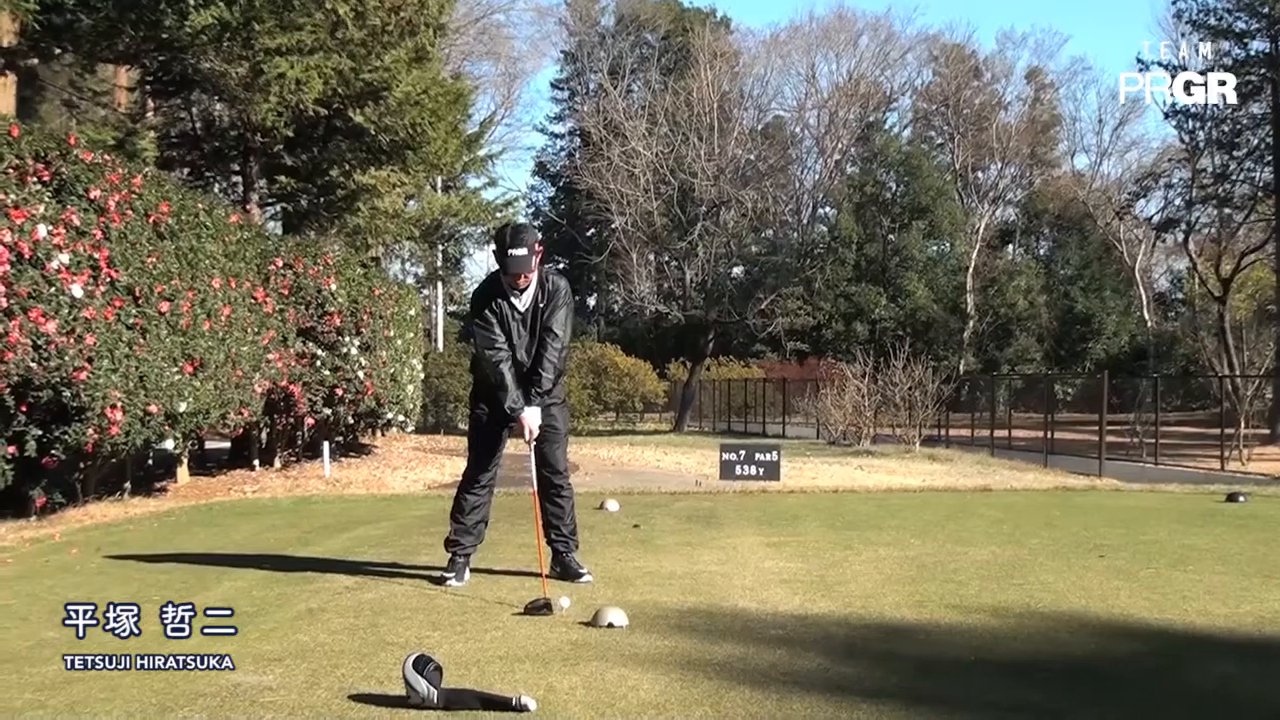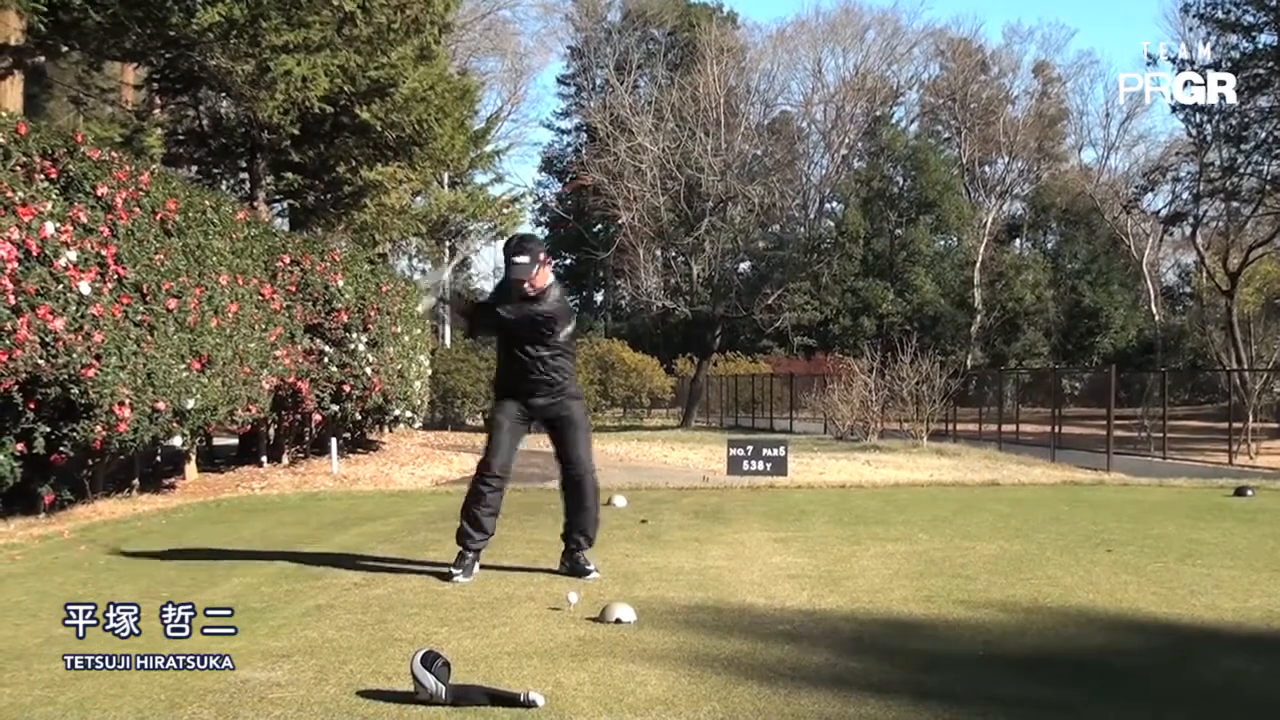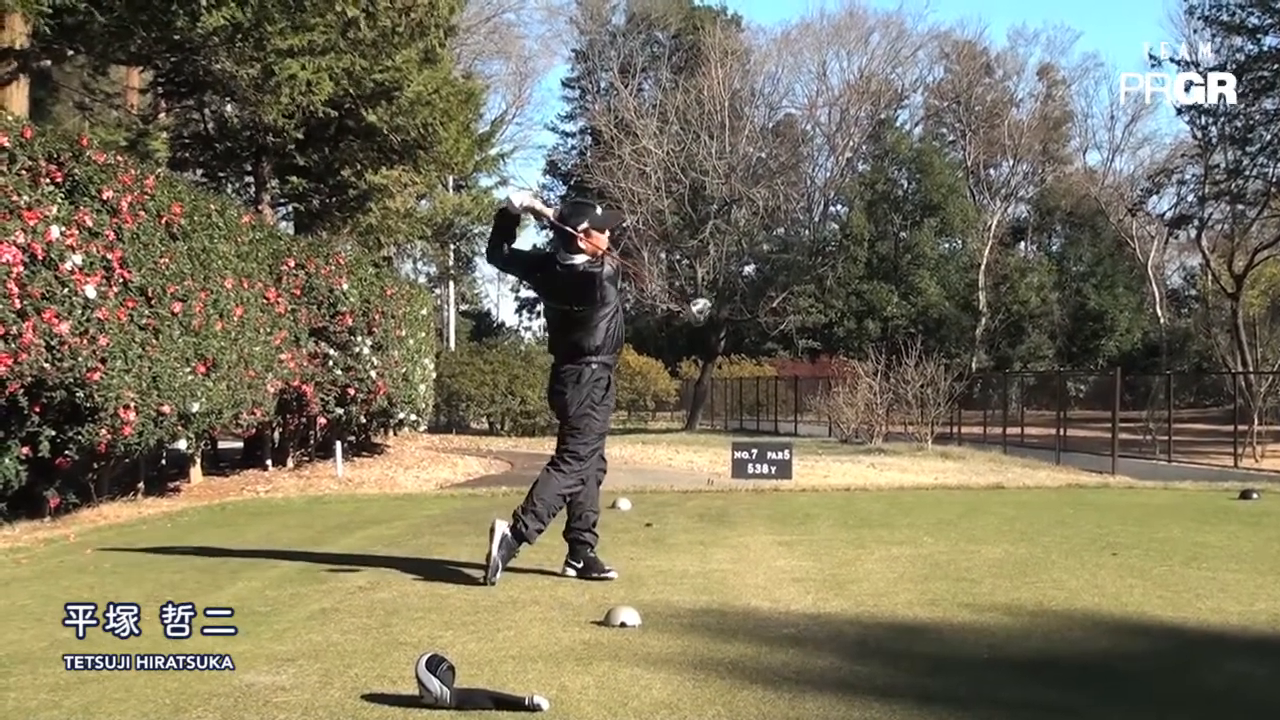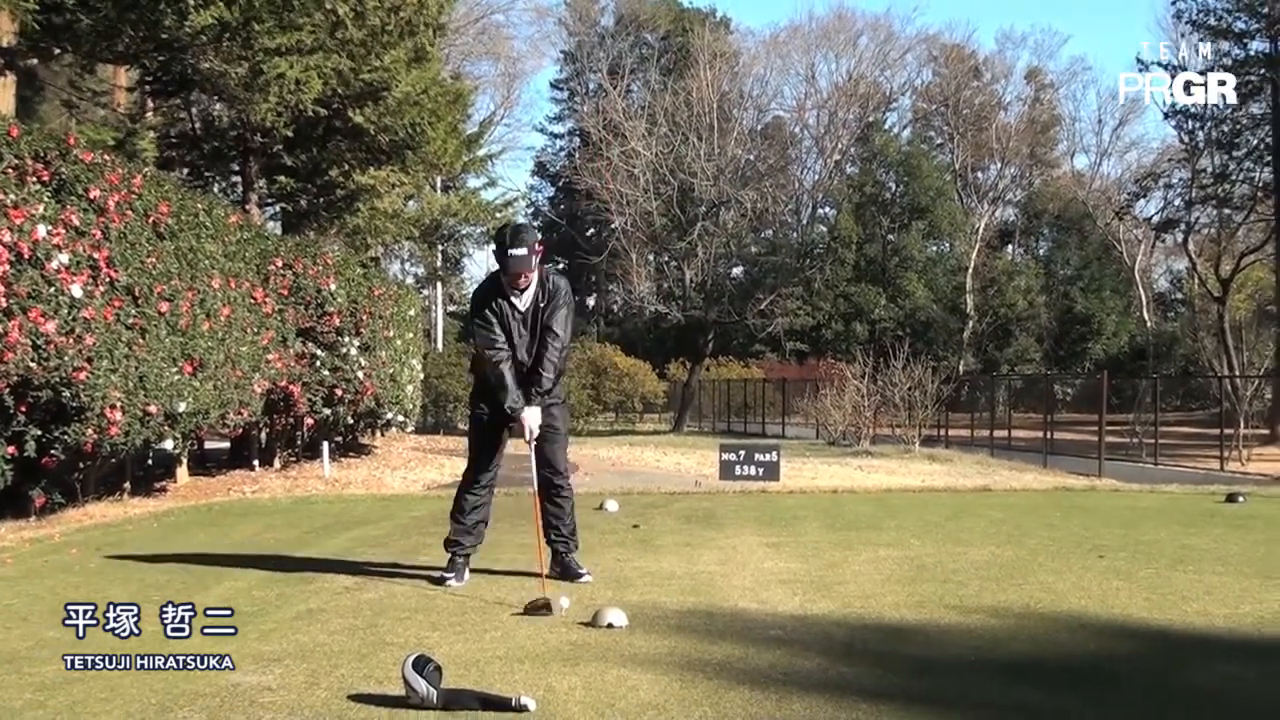
dt=1s
person 1, frame 1
left shoulder: (556, 289)
right shoulder: (486, 296)
left elbow: (553, 349)
right elbow: (494, 357)
left wrist: (534, 402)
right wrist: (517, 408)
left hip: (545, 394)
right hip: (495, 395)
left knee: (555, 474)
right knee: (479, 474)
left ankle: (564, 555)
right ankle: (459, 555)
person 1, frame 2
left shoulder: (550, 306)
right shoulder: (515, 287)
left elbow: (487, 318)
left wrist: (464, 311)
left hip: (559, 394)
right hip: (515, 394)
left knee: (580, 473)
right knee: (492, 470)
left ankle: (575, 552)
right ankle: (470, 550)
person 1, frame 3
left shoulder: (546, 266)
right shoulder: (603, 276)
left elbow: (498, 254)
right elbow: (602, 255)
left wrist: (511, 211)
right wrist: (549, 212)
left hip: (571, 374)
right hip: (590, 378)
left knee: (589, 465)
right knee: (572, 463)
left ankle: (580, 554)
right ankle: (514, 534)
person 1, frame 4
left shoulder: (556, 288)
right shoulder: (486, 296)
left elbow: (553, 349)
right elbow: (495, 357)
left wrist: (534, 402)
right wrist: (518, 408)
left hip: (545, 390)
right hip: (496, 391)
left knee: (555, 472)
right knee: (480, 472)
left ankle: (563, 555)
right ankle: (459, 554)
